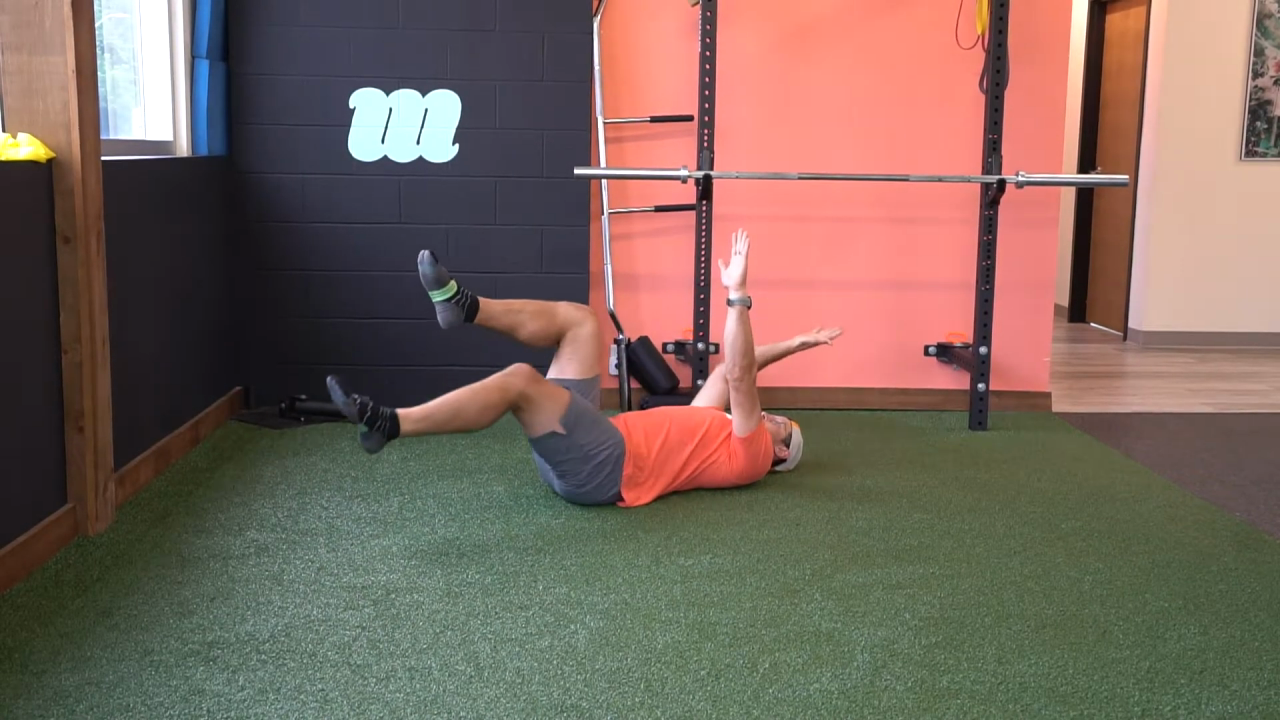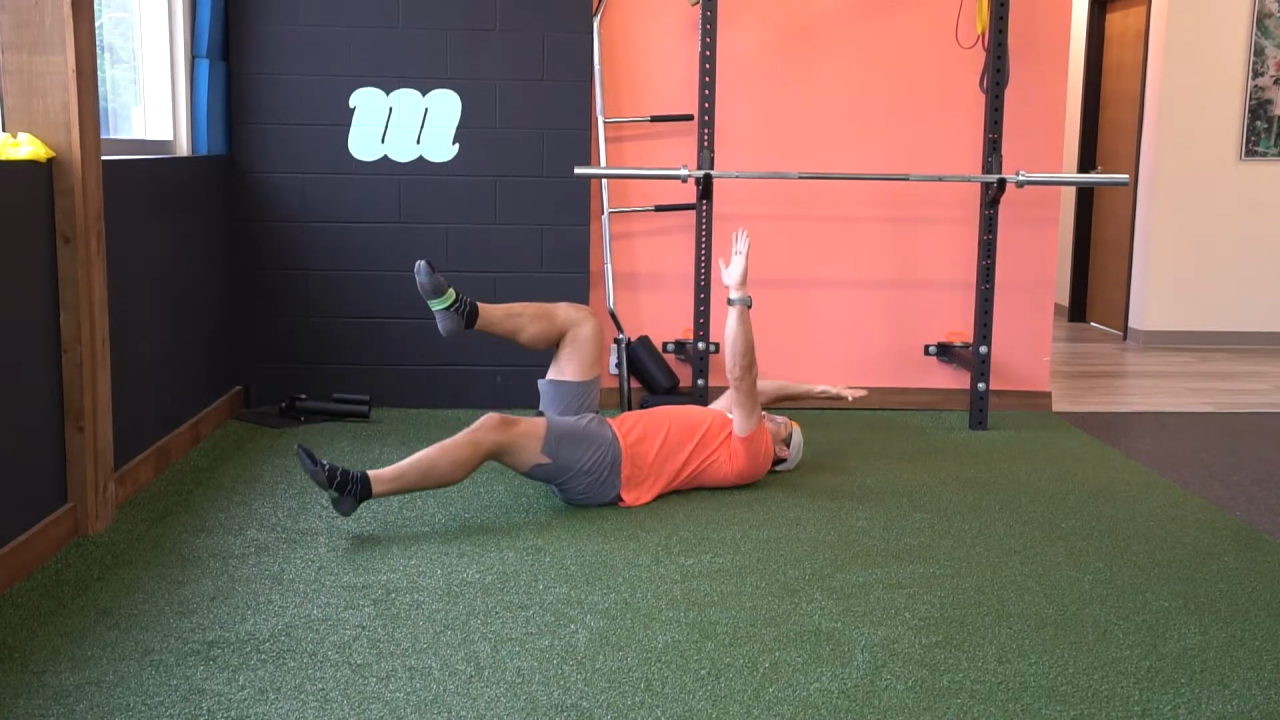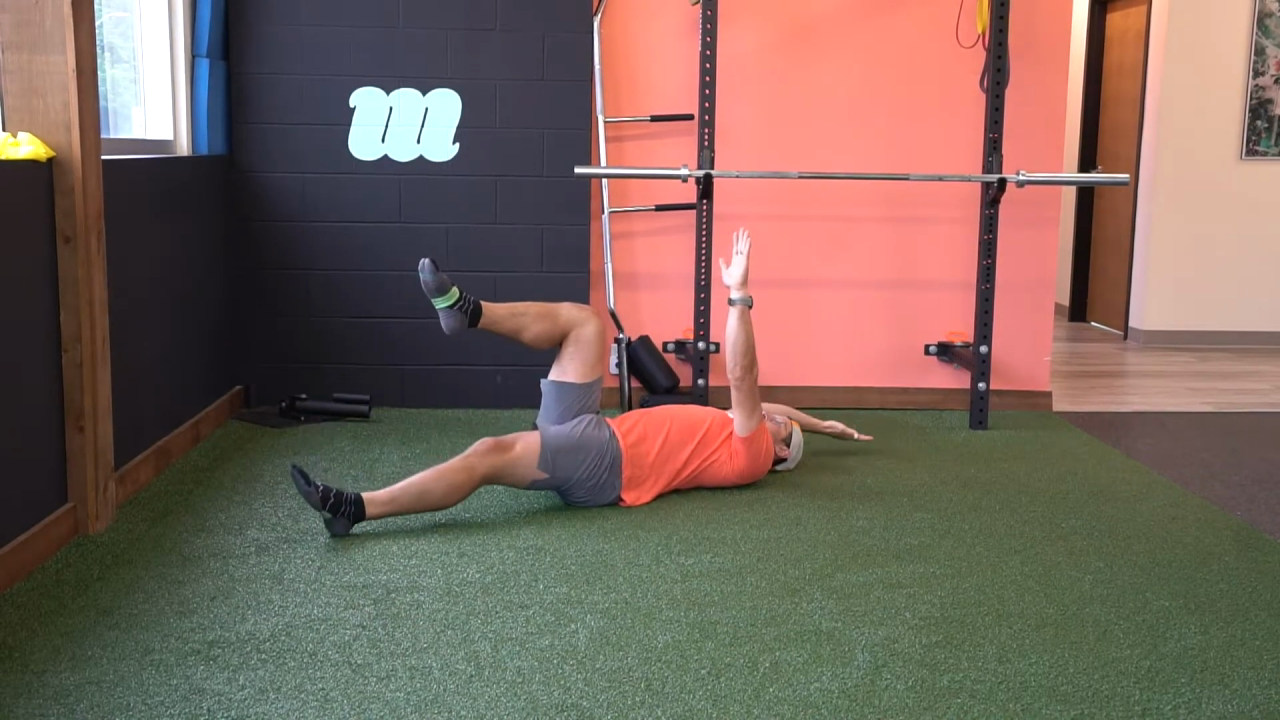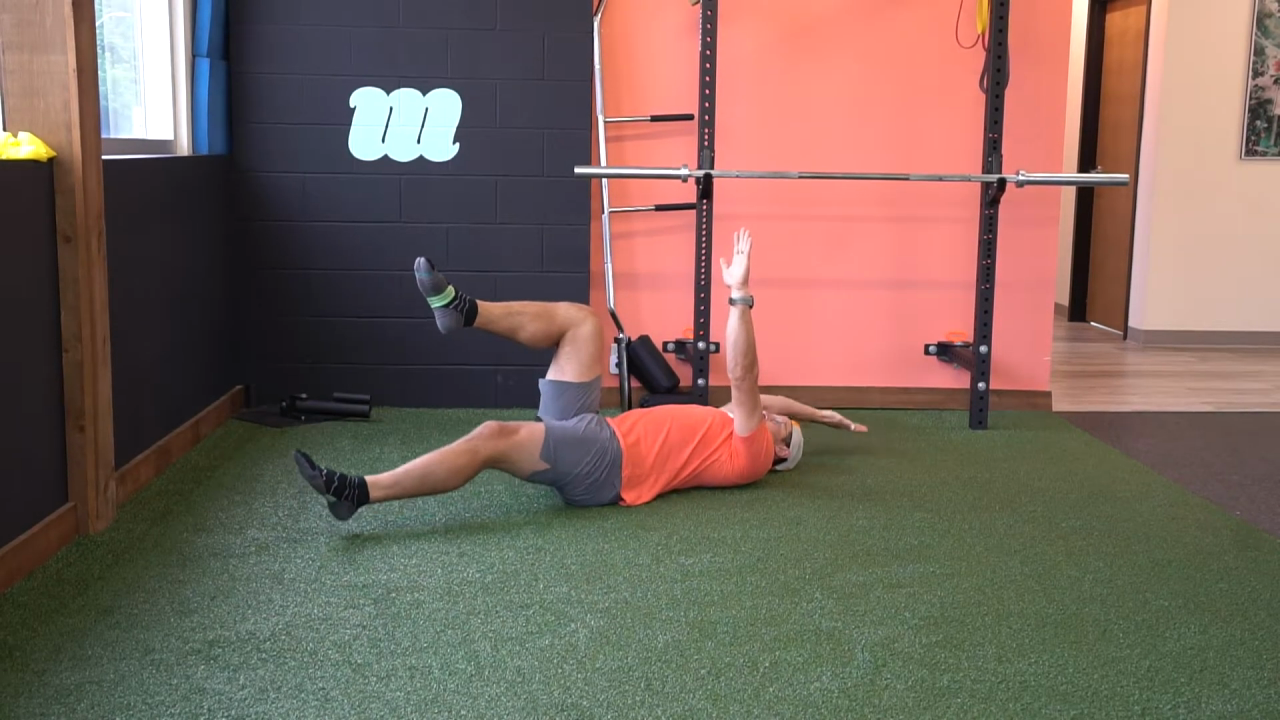
dt=0.5s
person 1, frame 1
left shoulder: (751, 454)
right shoulder: (715, 427)
left elbow: (741, 378)
right elbow: (728, 368)
left wrist: (737, 294)
right wrist: (792, 344)
left hip: (602, 466)
right hip: (576, 448)
left knee: (520, 379)
right knee: (580, 319)
left ankle: (388, 423)
right ankle: (464, 306)
person 1, frame 2
left shoulder: (749, 453)
right shoulder: (723, 431)
left elbow: (743, 380)
right elbow: (752, 388)
left wrist: (739, 295)
right wrist: (817, 388)
left hip: (603, 467)
right hip: (587, 434)
left knee: (494, 428)
right knee: (579, 320)
left ankle: (361, 485)
right ankle: (463, 312)
person 1, frame 3
left shoulder: (749, 453)
right shoulder: (732, 428)
left elbow: (744, 379)
right elbow: (767, 404)
left wrist: (738, 295)
right wrist: (826, 424)
left hip: (601, 463)
right hip: (586, 431)
left knee: (486, 454)
right knee: (583, 319)
left ankle: (353, 509)
right ankle: (467, 311)
person 1, frame 4
left shoulder: (749, 454)
right shoulder: (727, 429)
left elbow: (744, 378)
right elbow: (758, 396)
left wrist: (740, 294)
right wrist: (822, 413)
left hip: (602, 465)
right hip: (587, 430)
left knee: (492, 438)
right knee: (581, 320)
left ankle: (358, 491)
right ankle: (462, 310)
